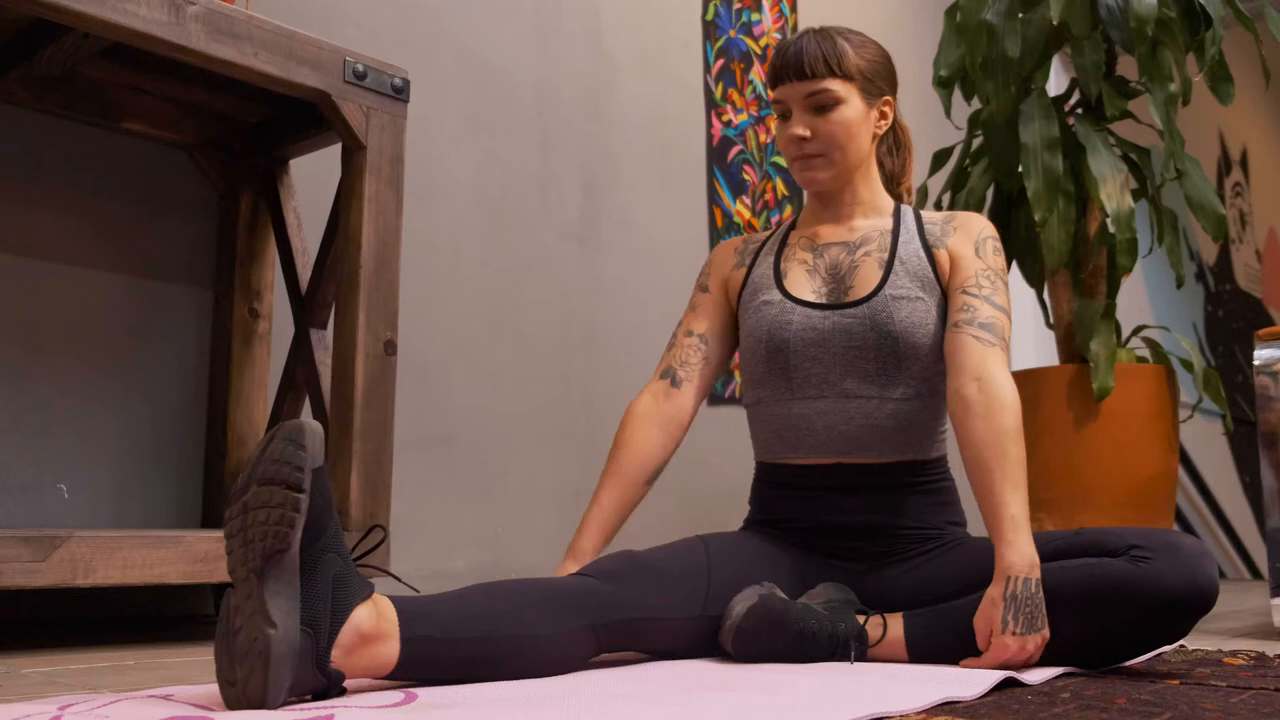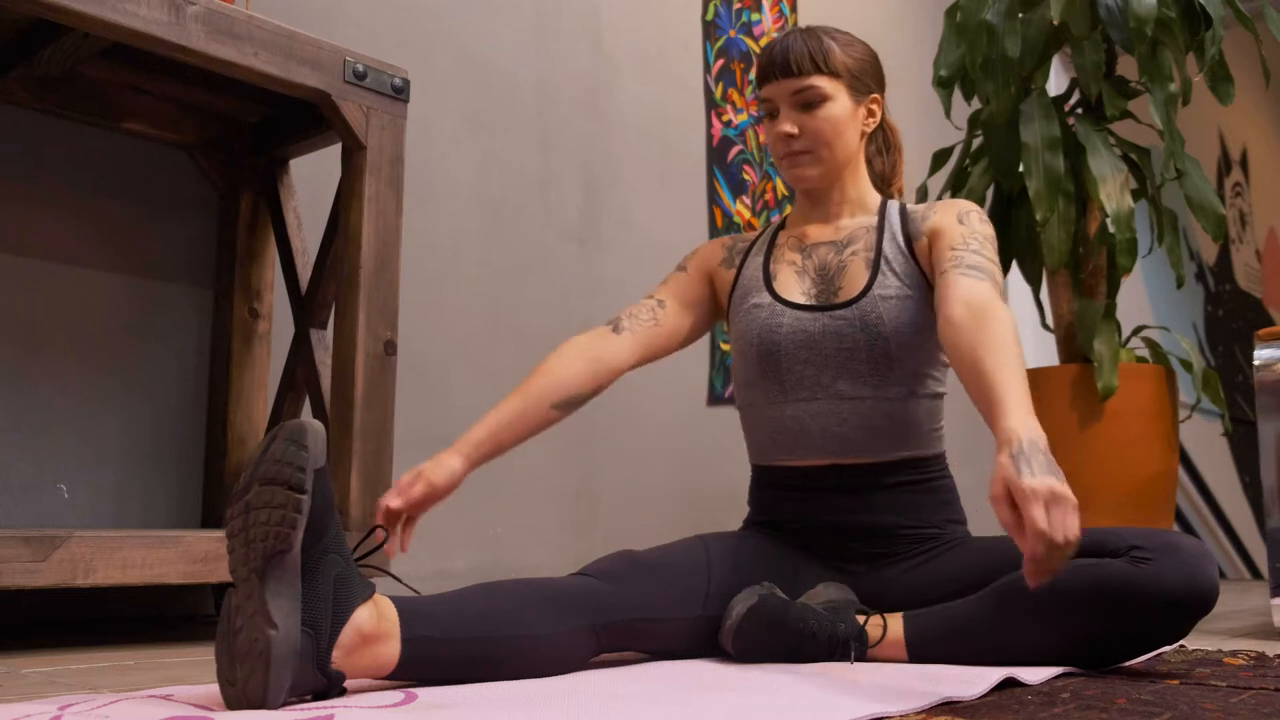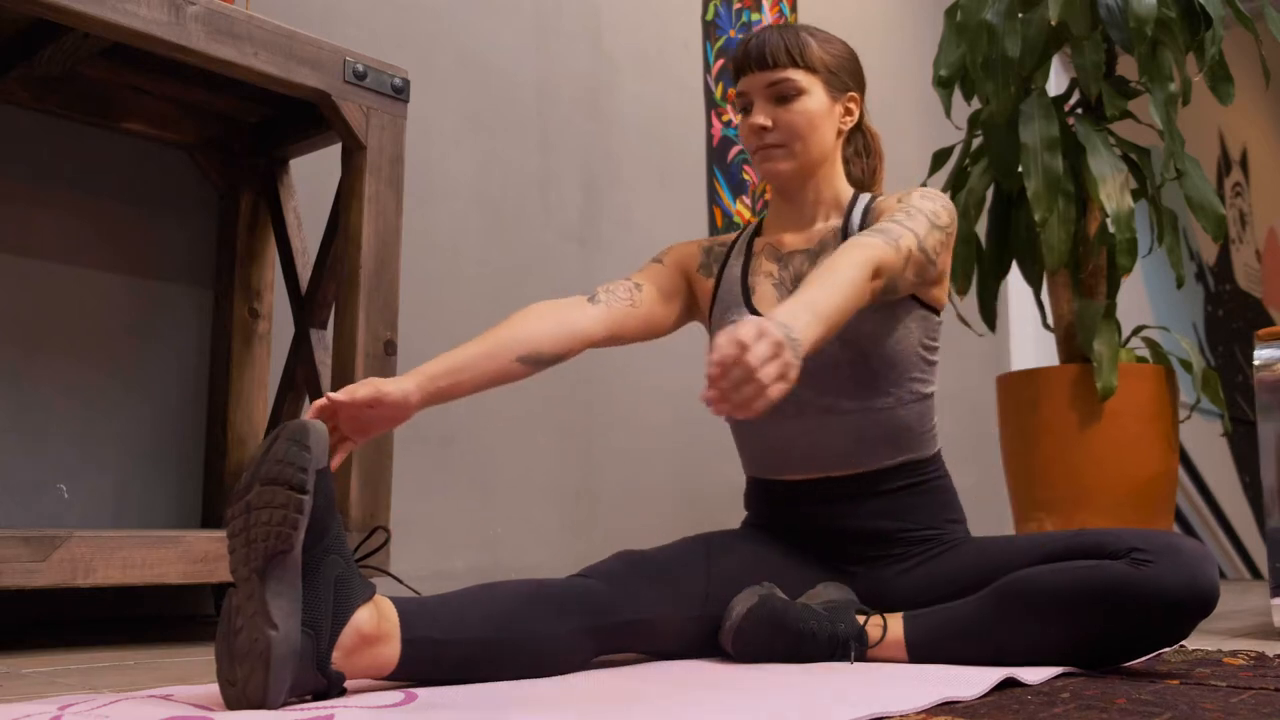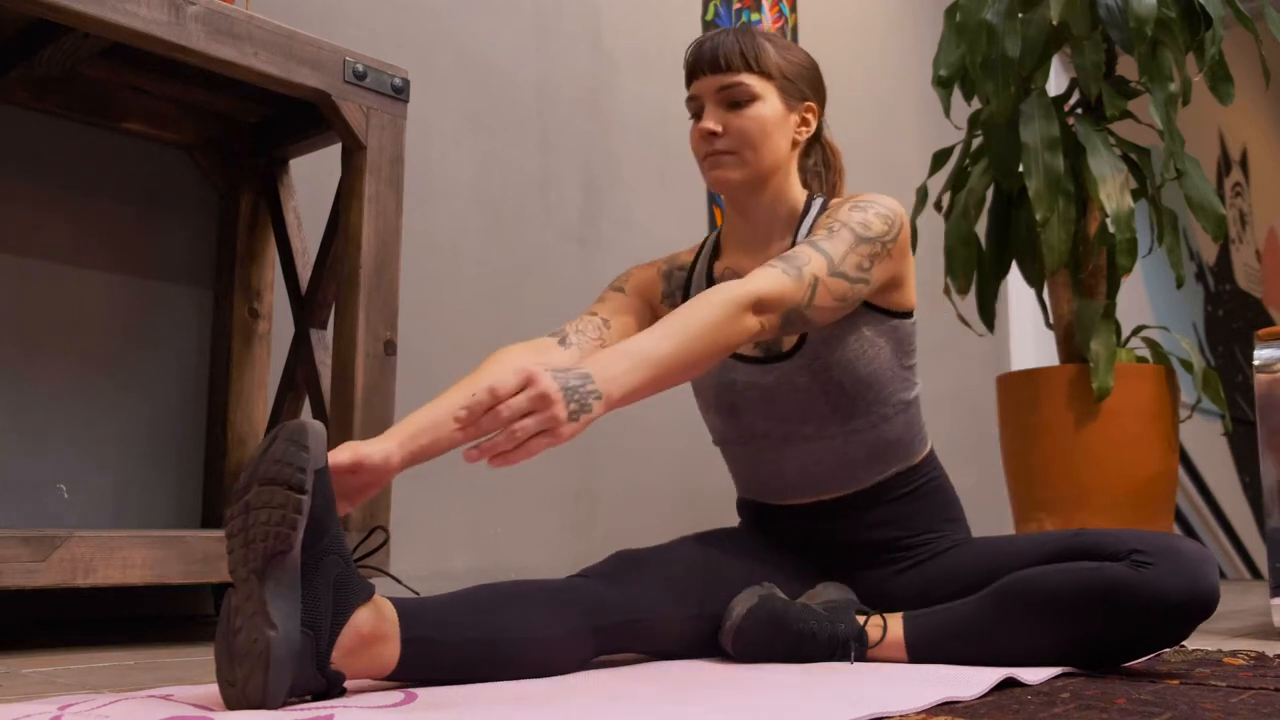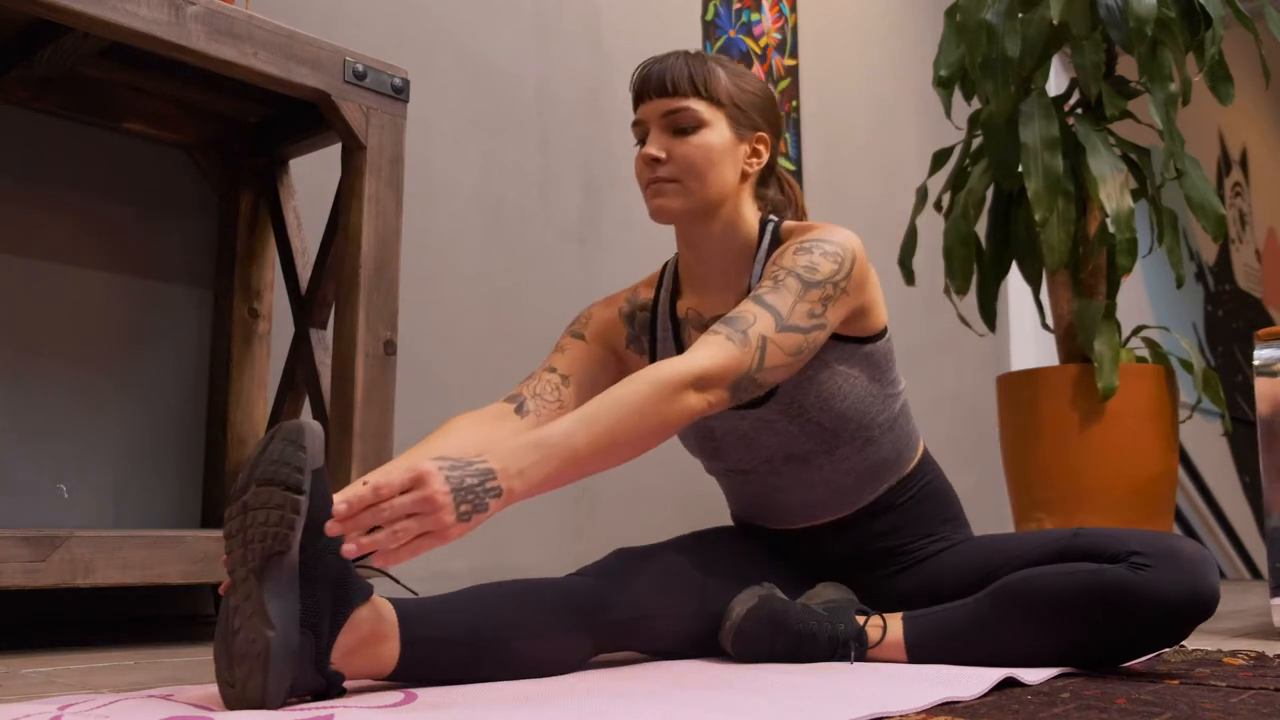
dt=0.4s
person 1, frame 1
left shoulder: (956, 240)
right shoulder: (738, 263)
left elbow: (983, 383)
right elbow: (665, 398)
left wrist: (1018, 563)
right wrist: (580, 549)
left hip: (918, 546)
right hip: (781, 544)
left knee: (1182, 573)
right knee: (609, 595)
right ankle: (349, 627)
person 1, frame 2
left shoulder: (945, 228)
right shoulder: (727, 262)
left elbow: (975, 314)
right elbow: (605, 350)
left wrist: (1022, 437)
right wrist: (458, 456)
left hip: (918, 542)
right hip: (780, 545)
left knee: (1182, 571)
right knee: (611, 591)
left ankle: (860, 637)
right ankle: (349, 628)
person 1, frame 3
left shoulder: (920, 218)
right shoulder: (703, 264)
left elbow: (851, 271)
right elbow: (570, 319)
left wrist: (789, 328)
right wrist: (410, 388)
left hip: (916, 546)
right hip: (779, 548)
left knee: (1183, 575)
right knee: (612, 593)
right ankle: (348, 628)
person 1, frame 4
left shoulder: (872, 226)
right shoulder: (663, 283)
left elbow: (754, 303)
right elbow: (543, 352)
left wrist: (593, 386)
right wrist: (392, 446)
left hip: (914, 551)
right hip: (776, 557)
left knee: (1180, 577)
right knee: (612, 594)
person 1, frame 5
left shoulder: (827, 256)
right shoulder: (625, 318)
left elbow: (700, 381)
right elbow: (508, 415)
left wrist: (491, 482)
right wrist: (368, 496)
left hip: (914, 555)
right hip: (776, 563)
left knee: (1178, 577)
right knee: (614, 591)
